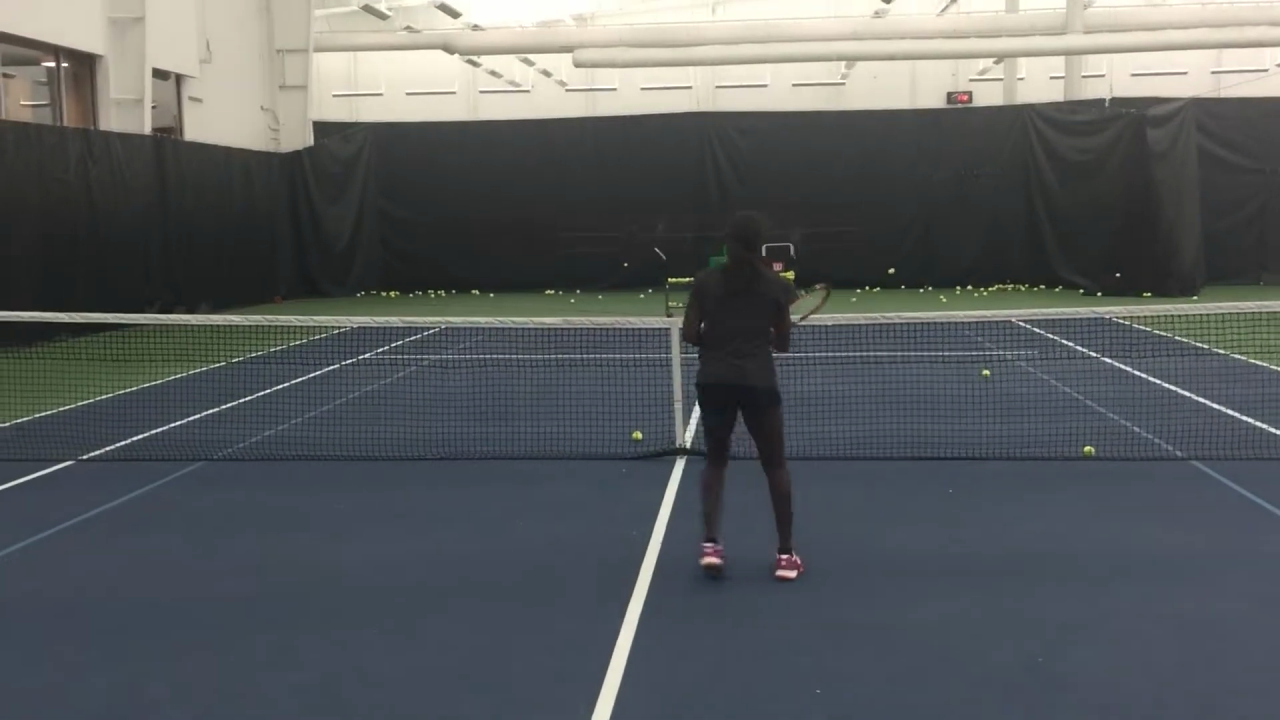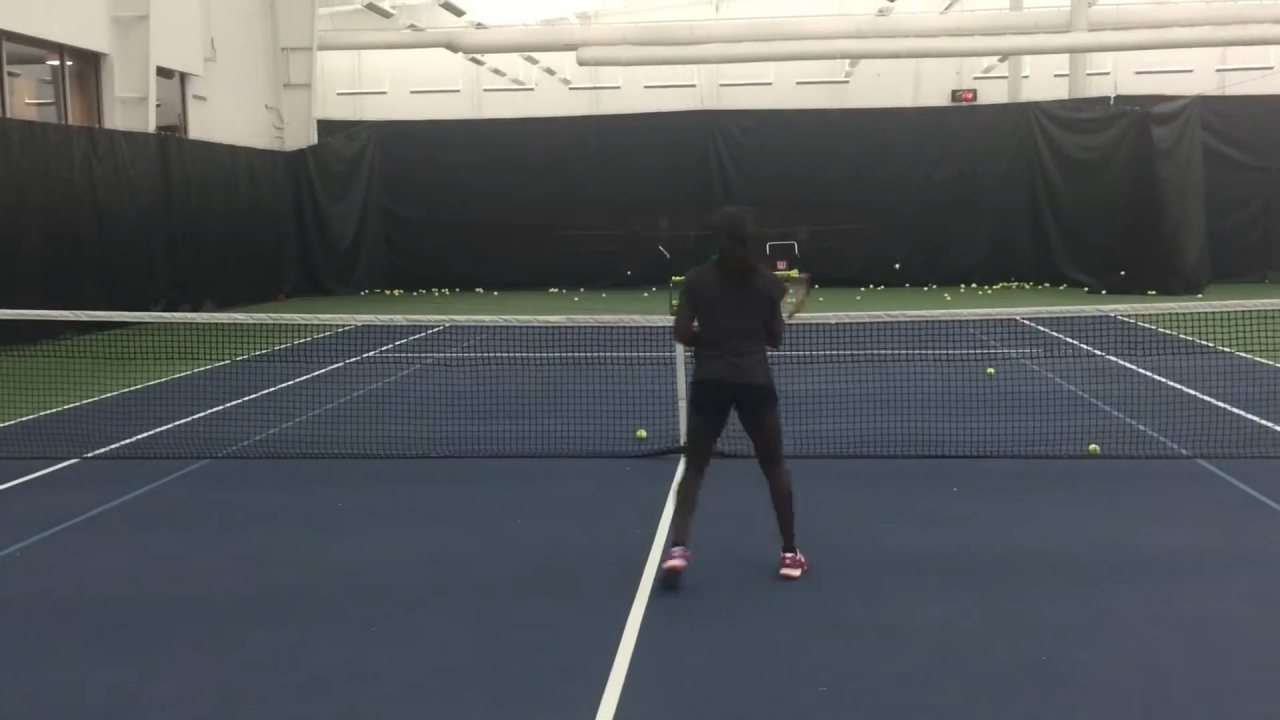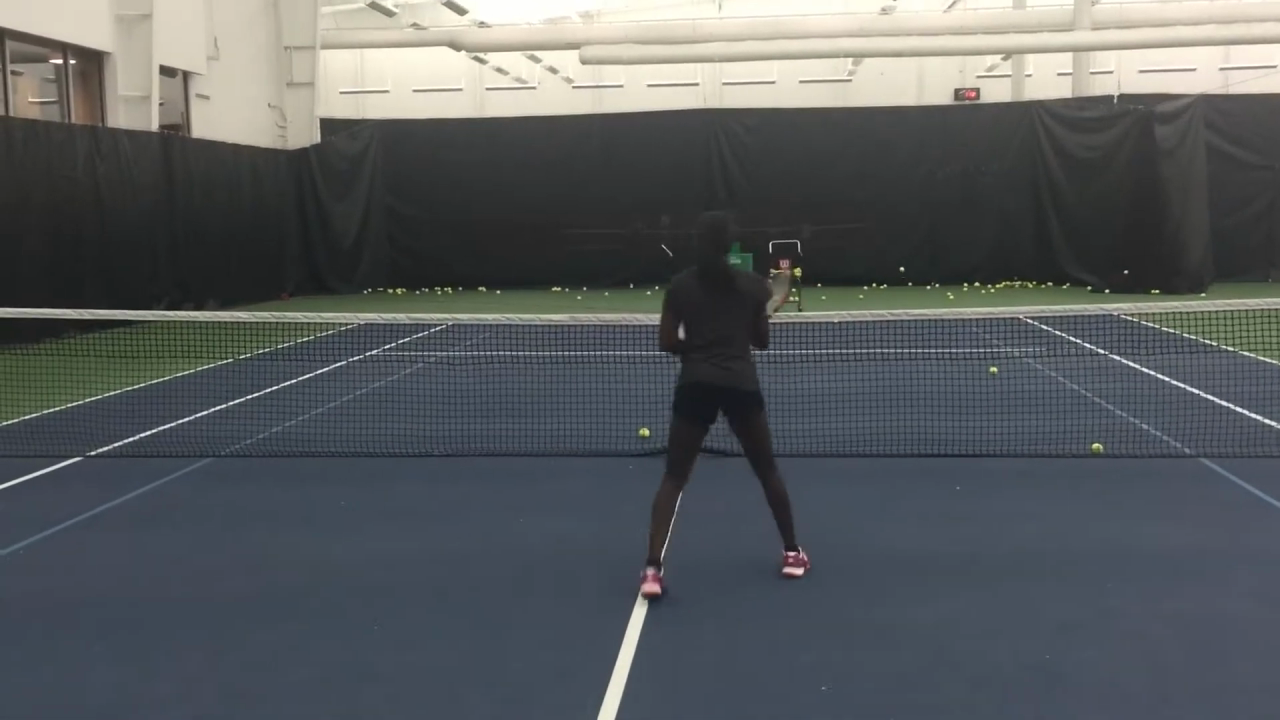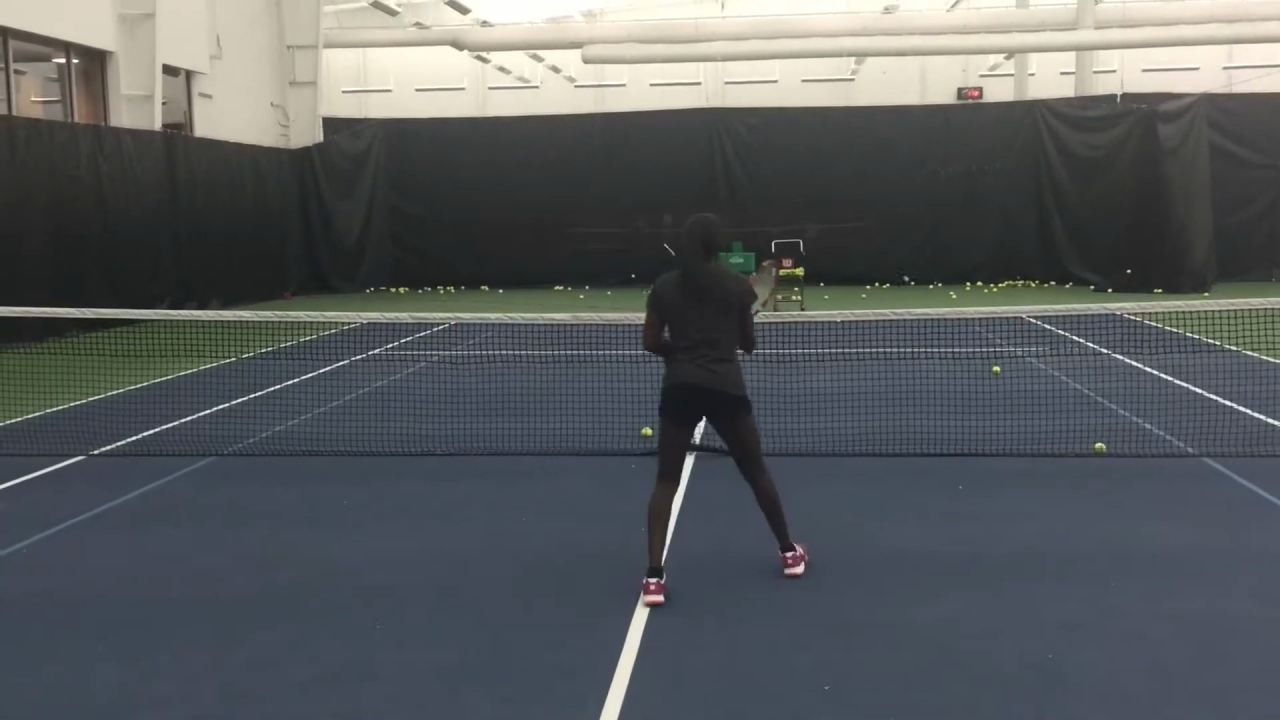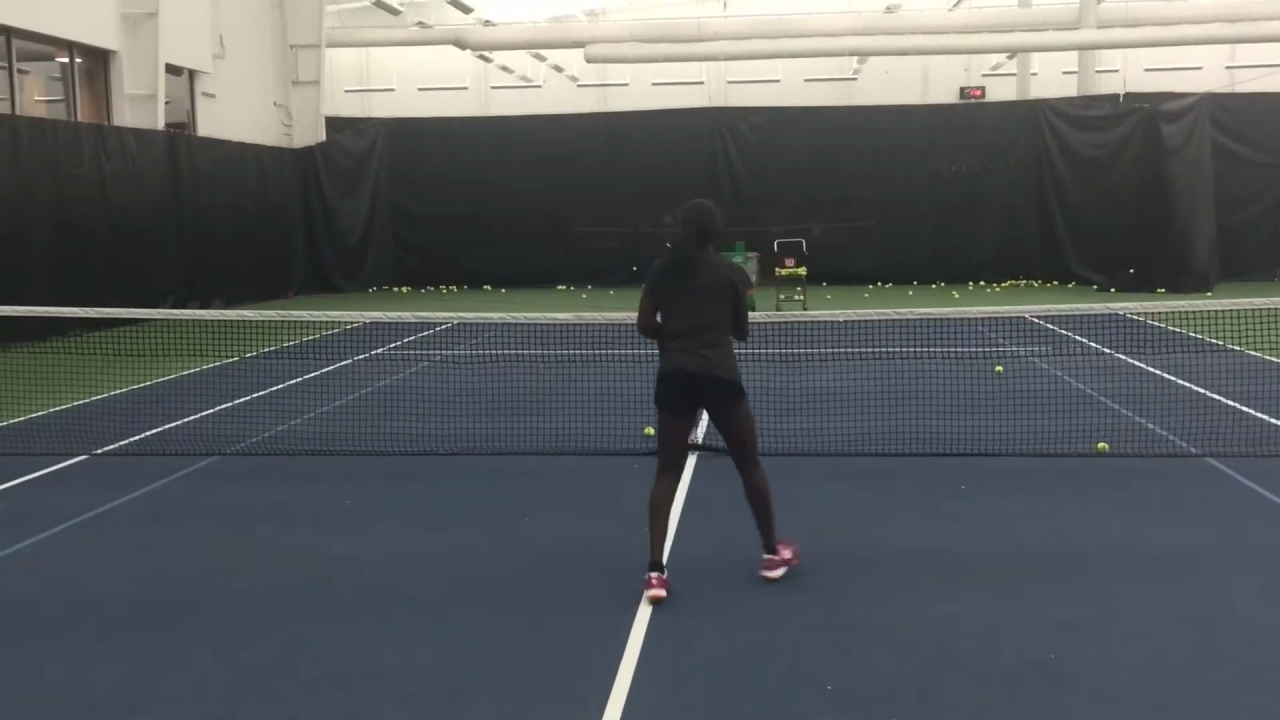
dt=0.1s
person 1, frame 1
left shoulder: (706, 281)
right shoulder: (776, 285)
left elbow: (690, 336)
right elbow: (782, 343)
left hip: (713, 382)
right hip: (758, 382)
left knee: (715, 463)
right knee: (774, 467)
left ankle: (711, 544)
right ankle: (785, 555)
person 1, frame 2
left shoulder: (697, 279)
right shoulder: (767, 281)
left elbow: (682, 334)
right elbow: (774, 340)
left hip: (710, 381)
right hip: (754, 381)
left knee: (695, 468)
right knee: (773, 468)
left ankle: (677, 550)
right ankle: (790, 553)
person 1, frame 3
left shoulder: (680, 285)
right shoulder: (751, 285)
left elbow: (667, 342)
right elbow: (762, 340)
left hip: (695, 386)
right hip: (741, 385)
left knee: (674, 479)
right knee: (767, 471)
left ankle: (653, 569)
right ankle: (791, 553)
person 1, frame 4
left shoulder: (664, 285)
right shoulder: (736, 286)
left elbow: (651, 342)
right elbow: (749, 343)
left hip: (681, 388)
right hip: (726, 388)
left knee: (666, 482)
right knee: (756, 473)
left ankle: (654, 577)
right ankle: (789, 552)
person 1, frame 5
left shoulder: (660, 271)
right shoulder: (731, 273)
left elbow: (645, 326)
right elbow: (741, 332)
left hip: (675, 376)
right hip: (721, 376)
left knee: (667, 474)
right knee: (749, 466)
left ankle: (656, 572)
right ankle: (773, 553)
